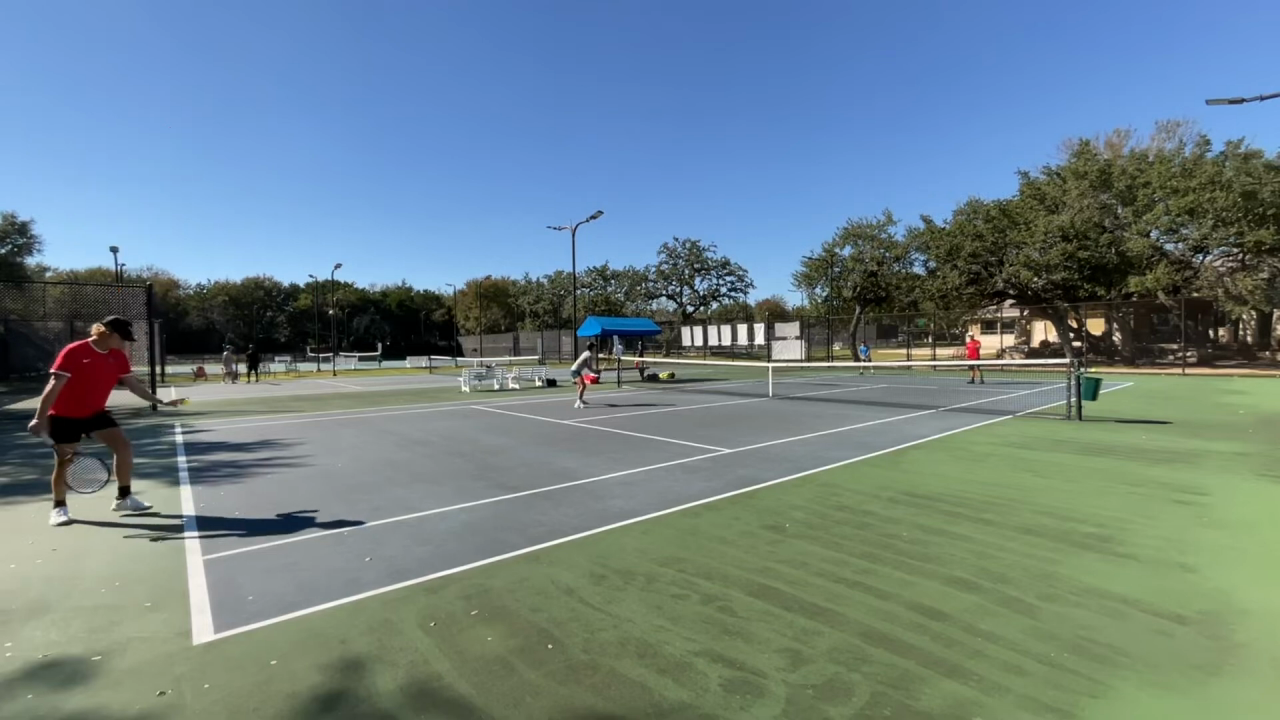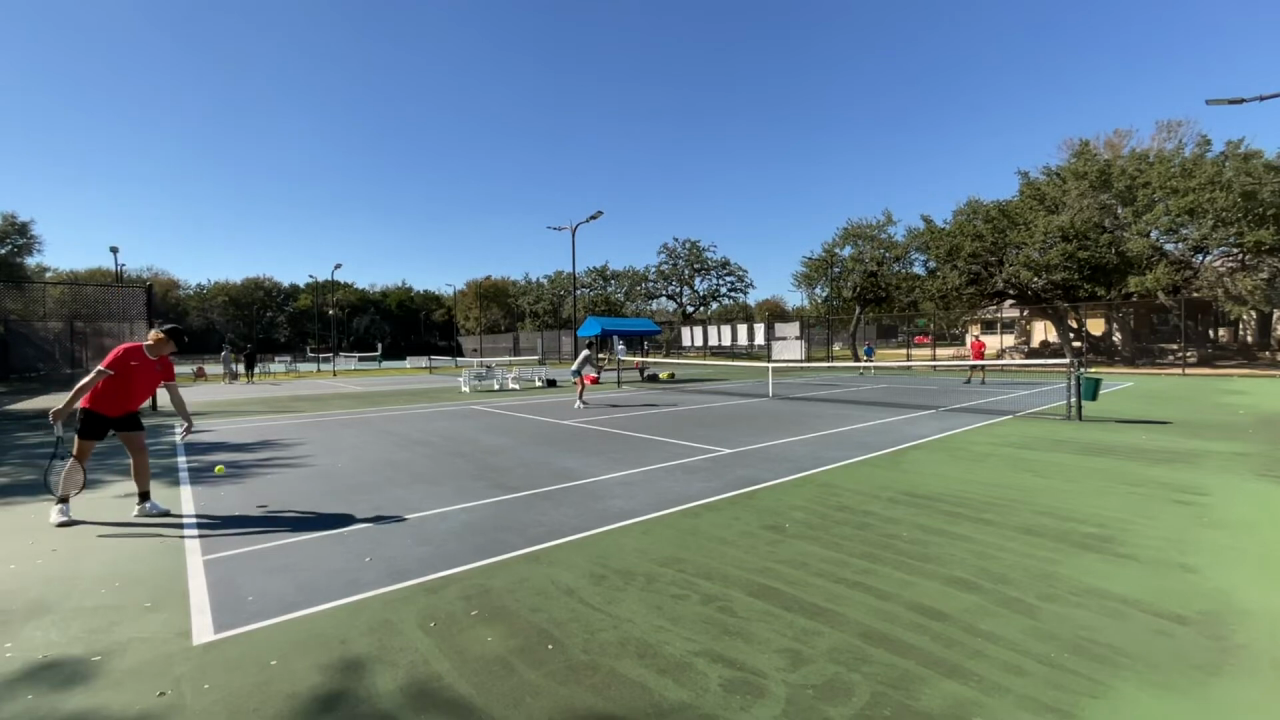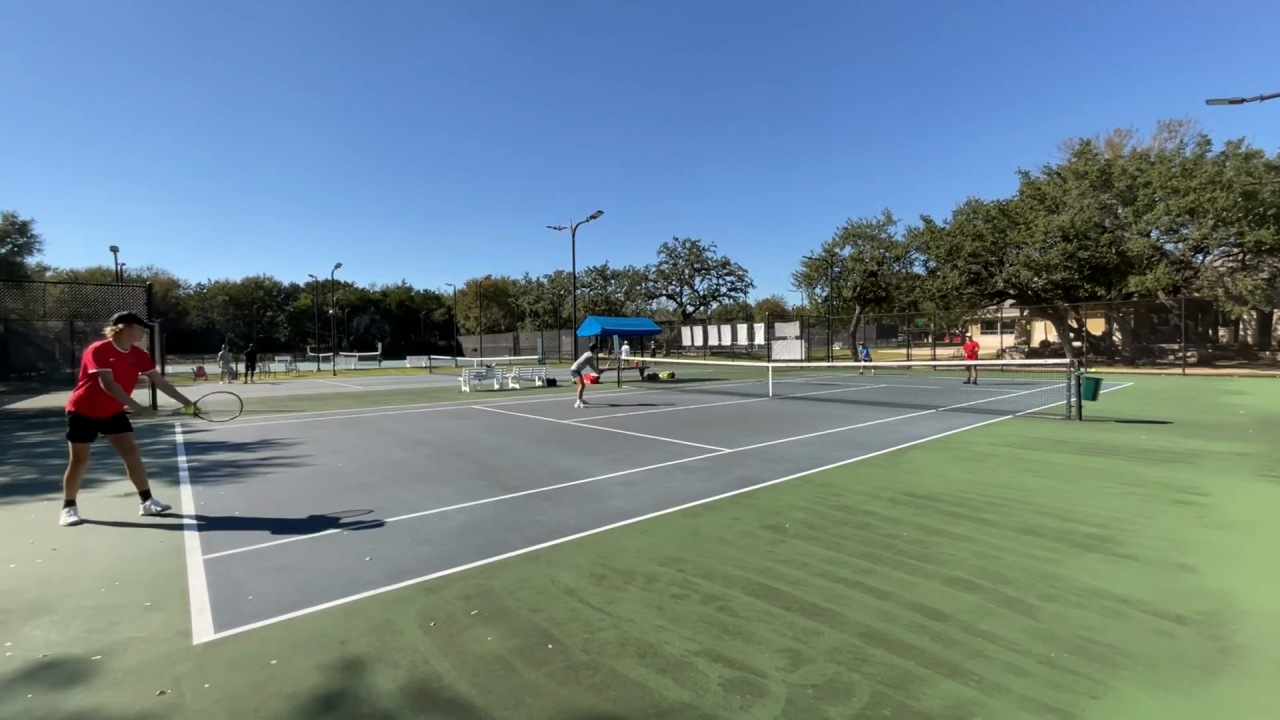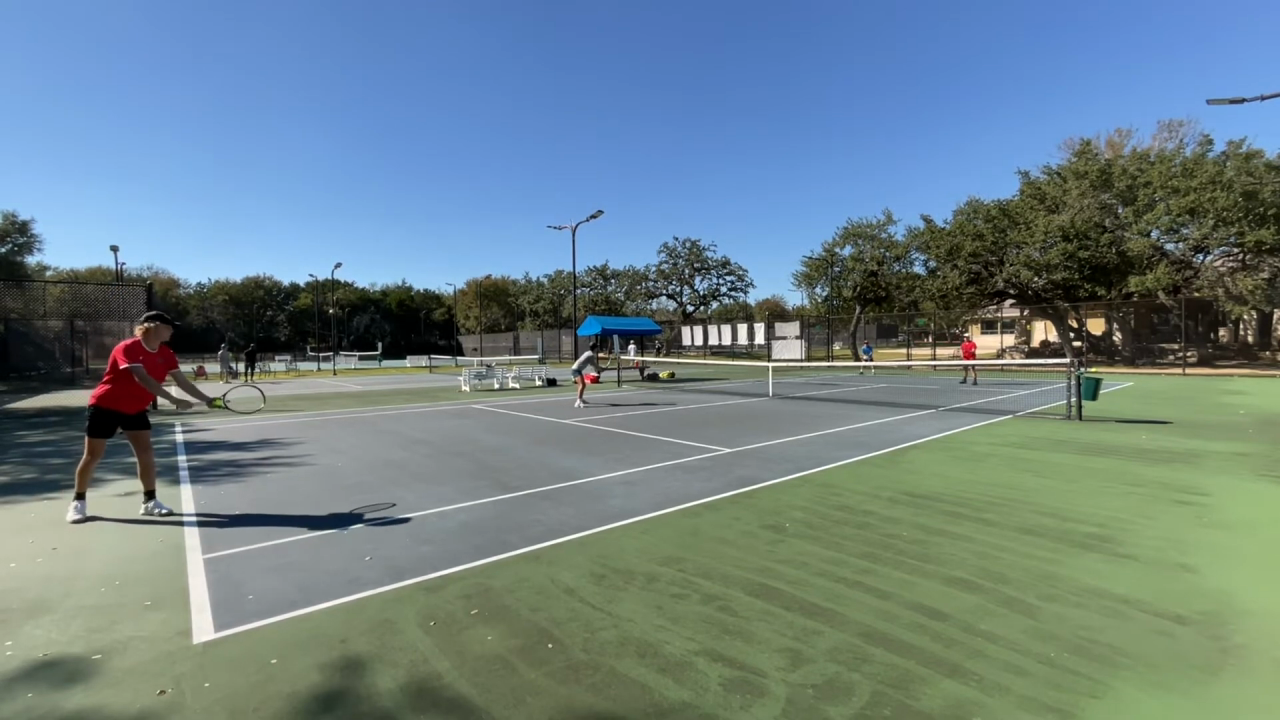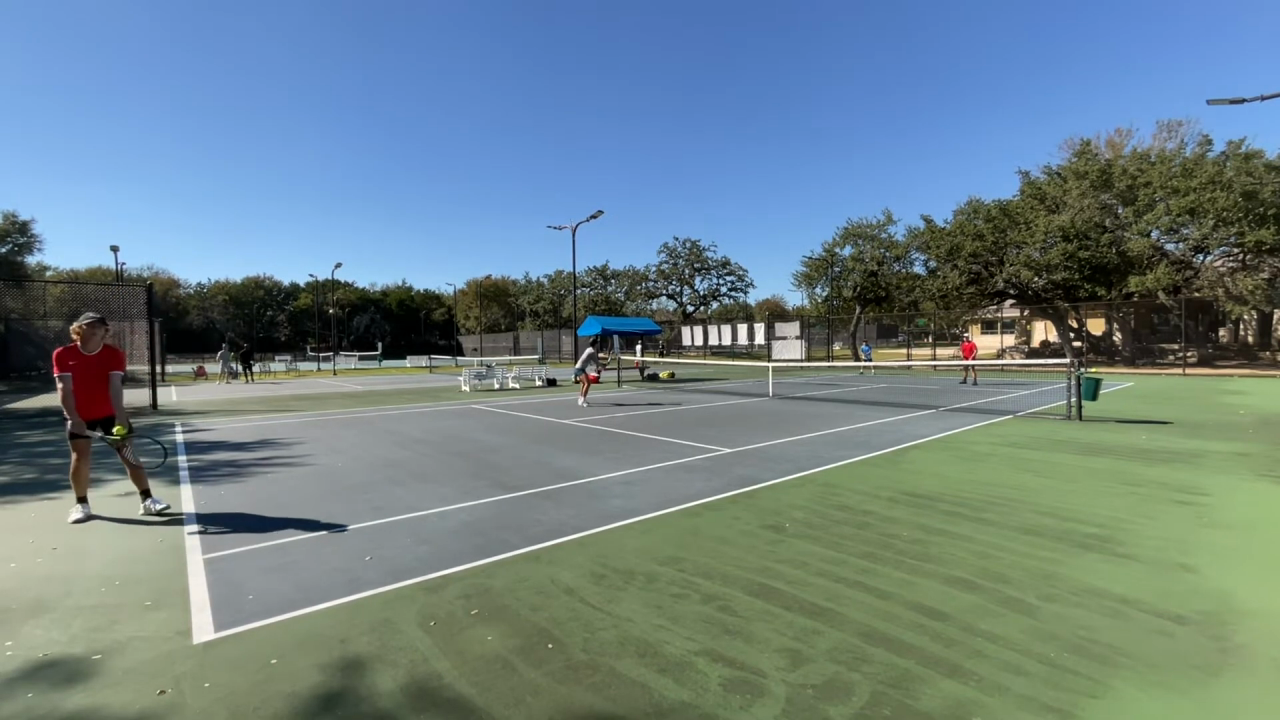
dt=0.7s
person 1, frame 1
left shoulder: (117, 356)
right shoulder: (74, 352)
left elbow: (133, 385)
right elbow: (54, 386)
left wrist: (161, 401)
right wrist: (40, 418)
left hip: (94, 413)
right hip: (63, 415)
left knee: (124, 446)
right knee: (64, 462)
left ankle: (124, 498)
right ankle: (59, 507)
person 1, frame 2
left shoulder: (165, 364)
right shoulder: (126, 353)
left elbow: (175, 396)
right elbow: (93, 378)
left wrist: (187, 420)
right wrist: (65, 407)
left hip: (126, 412)
right hip: (95, 410)
left knee: (141, 452)
right knee: (80, 458)
left ankle: (144, 503)
right ankle: (60, 505)
person 1, frame 3
left shoulder: (139, 355)
right shoulder: (98, 350)
left elbow: (160, 382)
right elbow: (108, 383)
left wrist: (186, 402)
right wrist: (135, 406)
left hip: (113, 413)
right hip: (83, 412)
left knee: (132, 454)
right knee: (79, 461)
left ankle: (147, 501)
right ankle: (68, 507)
person 1, frame 4
left shoulder: (166, 354)
right shoulder: (127, 348)
left elbow: (183, 381)
right elbow: (142, 379)
left wrist: (207, 400)
right wrist: (174, 400)
left hip: (135, 410)
right hip: (105, 406)
left knee: (146, 453)
right knee: (92, 455)
left ankle: (149, 501)
right ankle: (78, 501)
person 1, frame 5
left shoulder: (114, 355)
right shoulder: (63, 354)
left elbow: (115, 387)
right elbow: (64, 389)
left wrist: (121, 419)
right wrist: (72, 418)
left hip: (110, 413)
right hip: (78, 416)
right knee: (80, 458)
left ankle: (147, 500)
right ankle: (81, 504)
